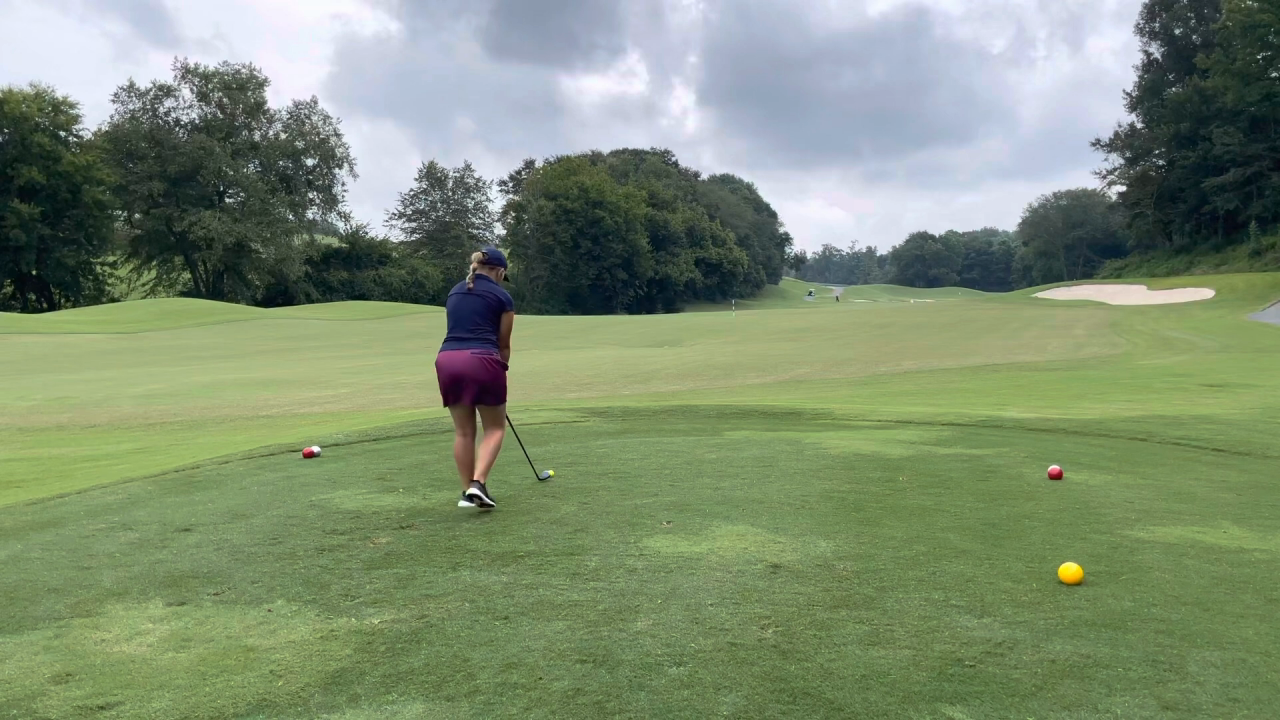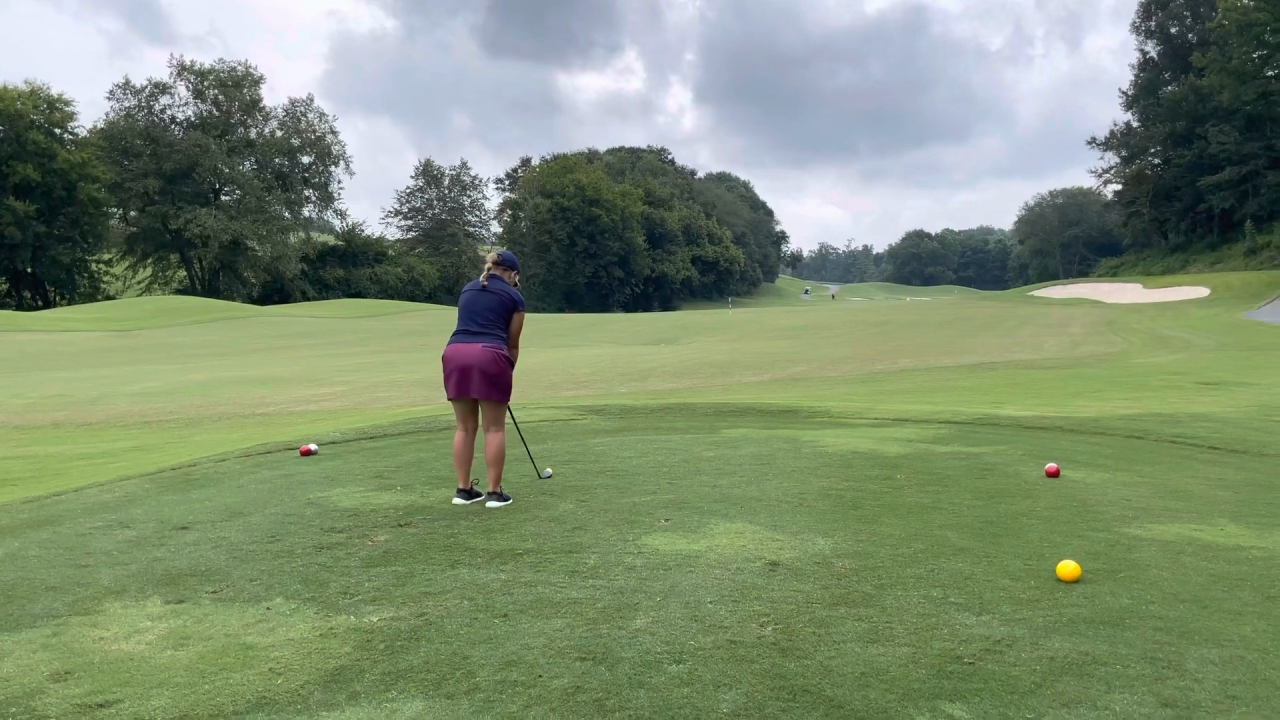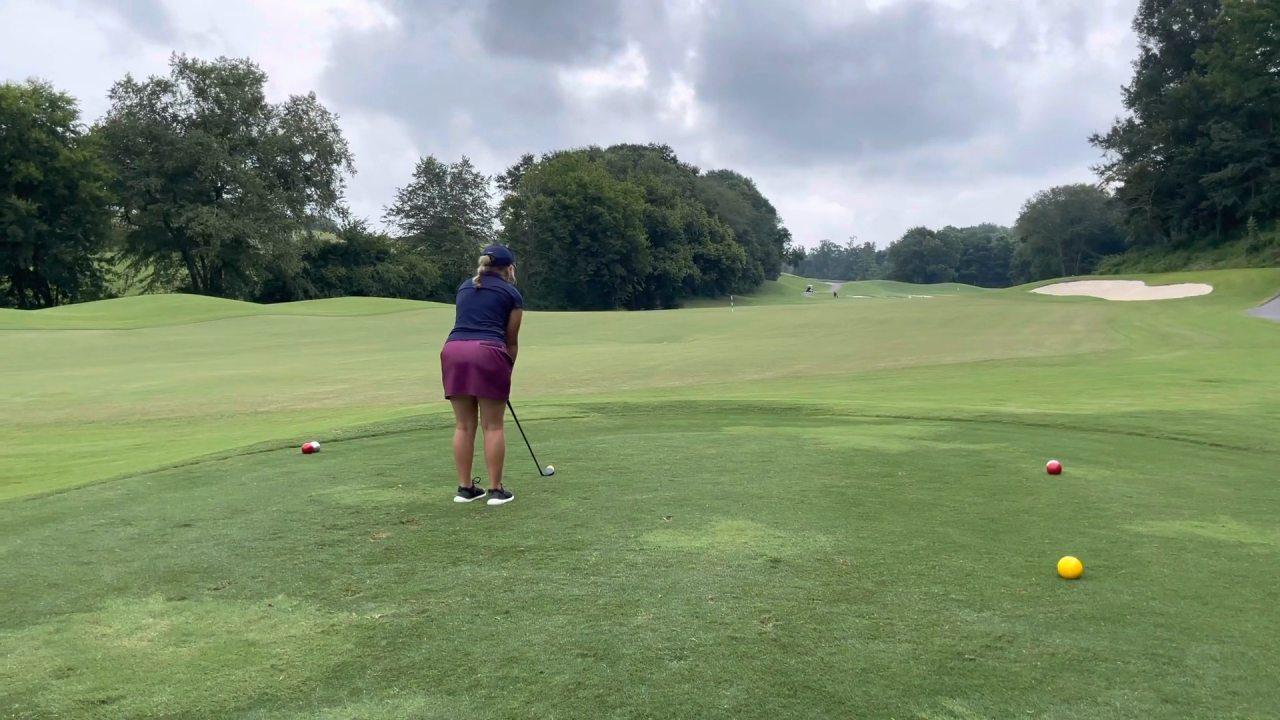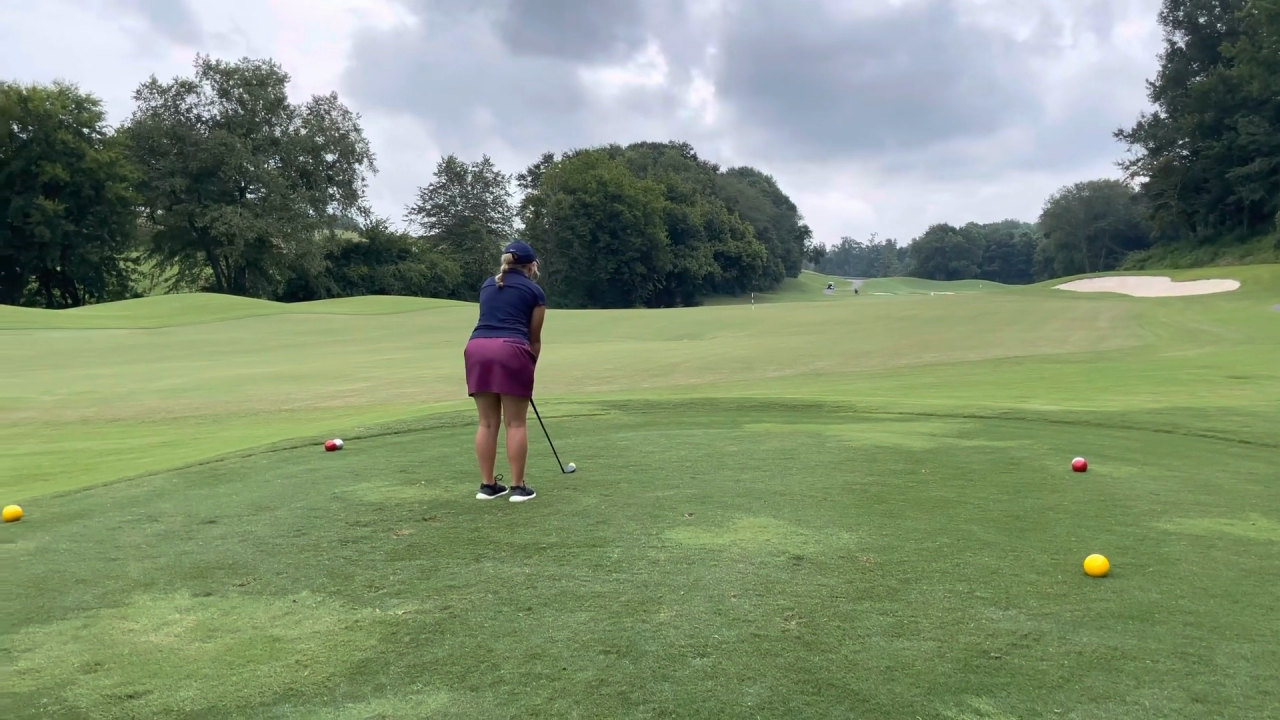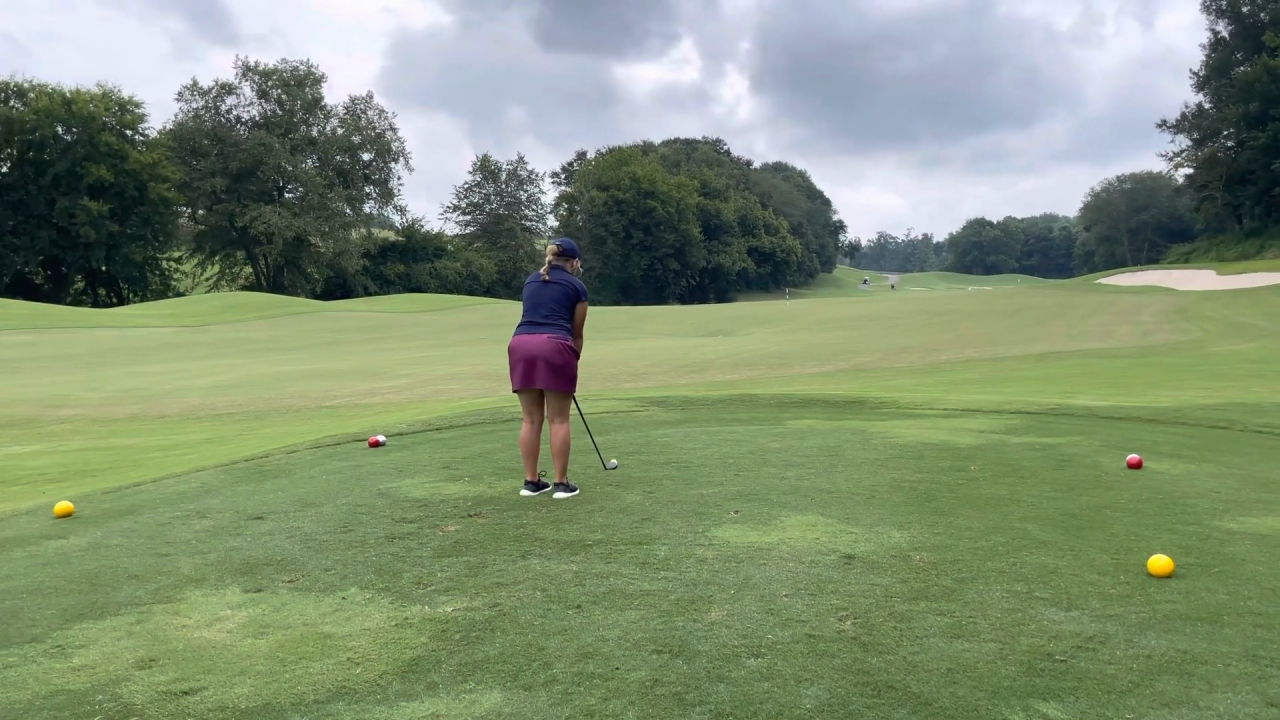
dt=0.7s
person 1, frame 1
left shoulder: (455, 292)
right shoulder: (502, 297)
right elbow: (503, 344)
right wrist: (501, 371)
left hip: (448, 360)
right hip: (481, 361)
left knee: (463, 431)
right knee: (494, 428)
left ankle: (467, 492)
right ankle: (478, 484)
person 1, frame 2
left shoulder: (467, 290)
right shoulder: (514, 296)
right elbow: (512, 343)
left wrist: (503, 367)
right wrist: (508, 369)
left hip: (455, 353)
right hip: (489, 357)
left knee: (464, 427)
right knee: (494, 428)
left ankle: (463, 489)
right ankle: (494, 492)
person 1, frame 3
left shoulder: (465, 287)
right shoulder: (511, 293)
right elbow: (511, 340)
left wrist: (504, 367)
right wrist: (508, 369)
left hip: (454, 350)
right hip: (488, 353)
left knee: (464, 425)
right knee: (493, 426)
left ankle: (465, 487)
right ankle: (496, 490)
person 1, frame 4
left shoulder: (488, 285)
right shoulder: (534, 291)
right elbow: (534, 338)
right wrist: (531, 367)
left hip: (477, 348)
right hip: (511, 351)
left knee: (487, 423)
right knee: (515, 424)
left ankle: (487, 485)
right ankle: (518, 487)
person 1, frame 5
left shoulder: (531, 280)
right shoulder: (577, 286)
right elbow: (577, 333)
right wrist: (574, 359)
left hip: (521, 344)
right hip: (555, 346)
left knee: (531, 419)
right knee: (559, 420)
left ankle: (531, 481)
right ankle: (561, 483)
